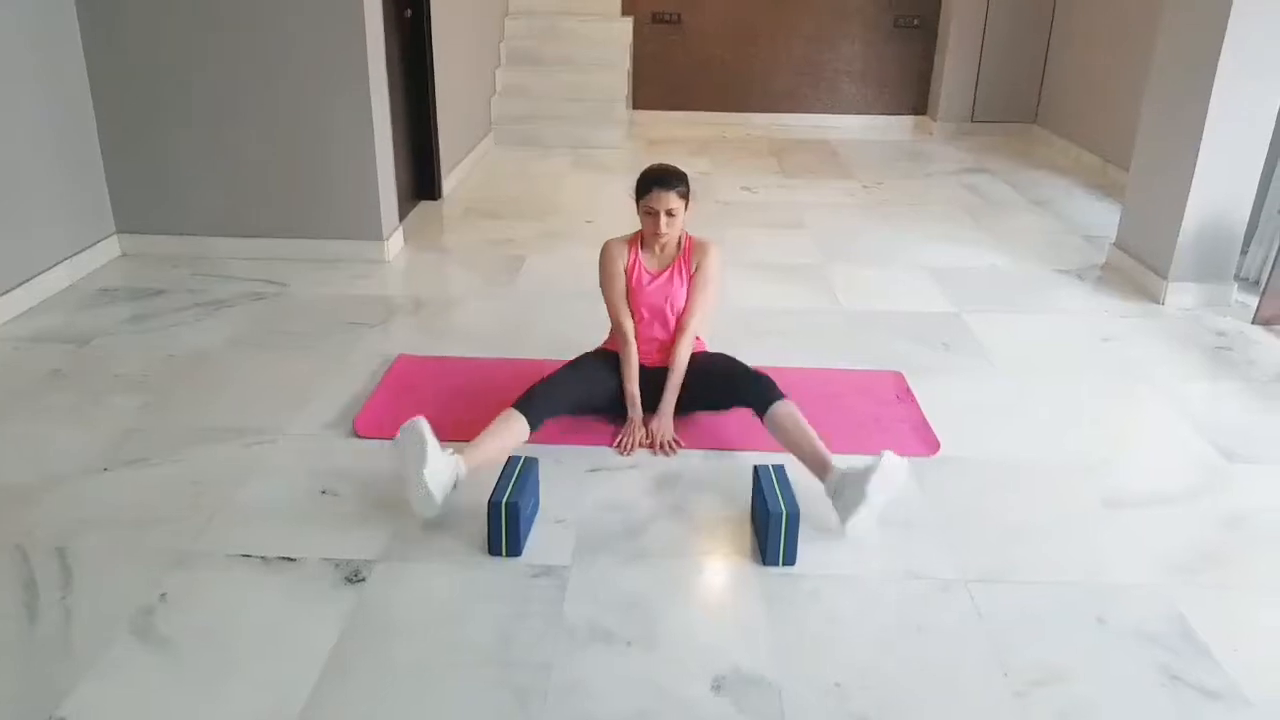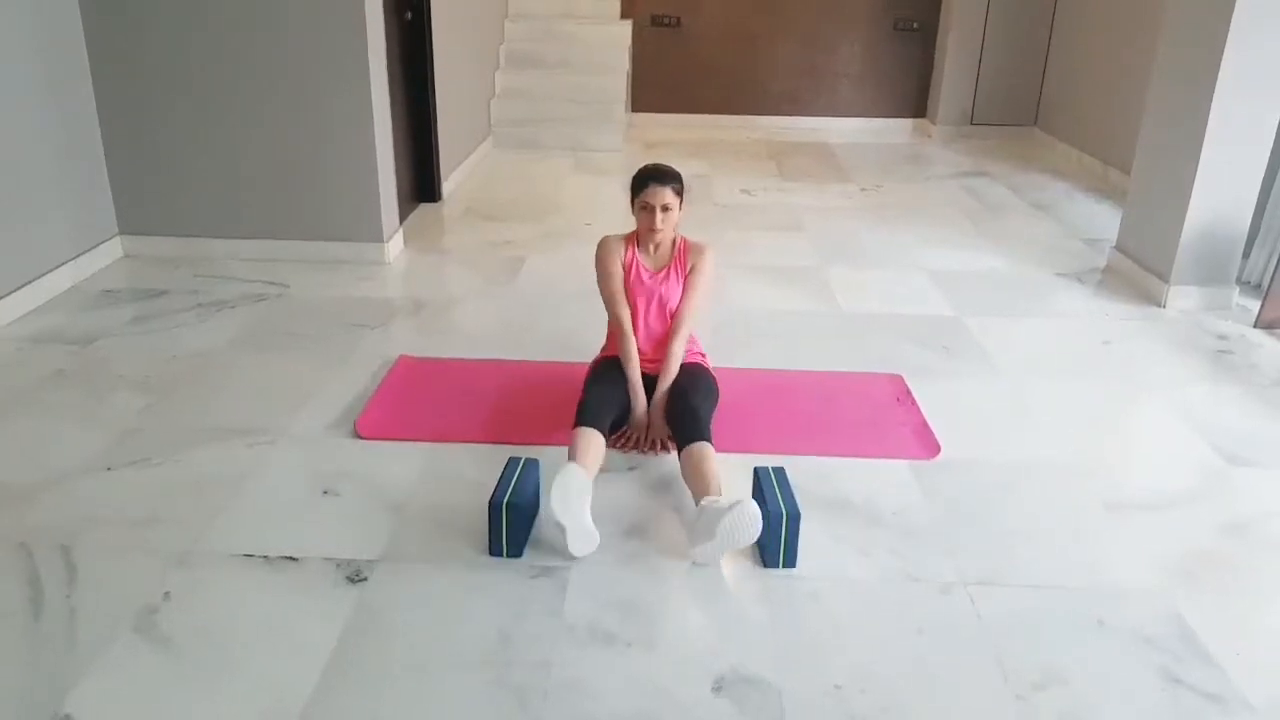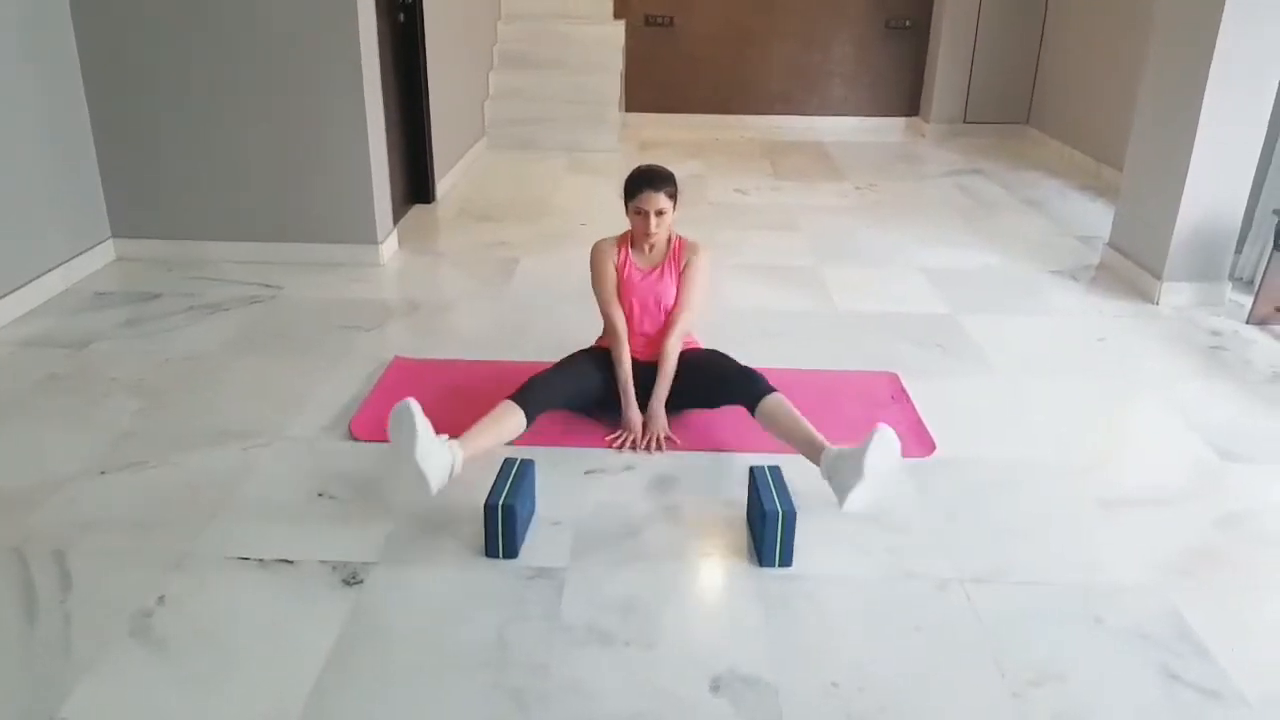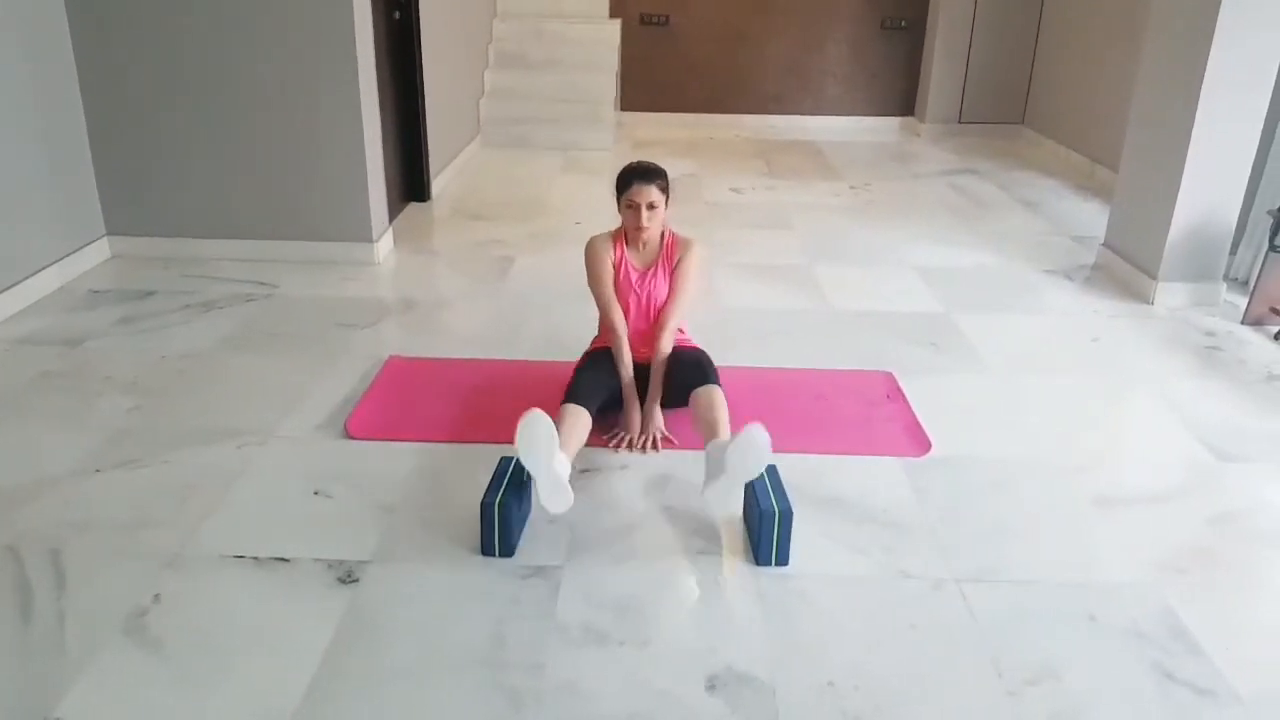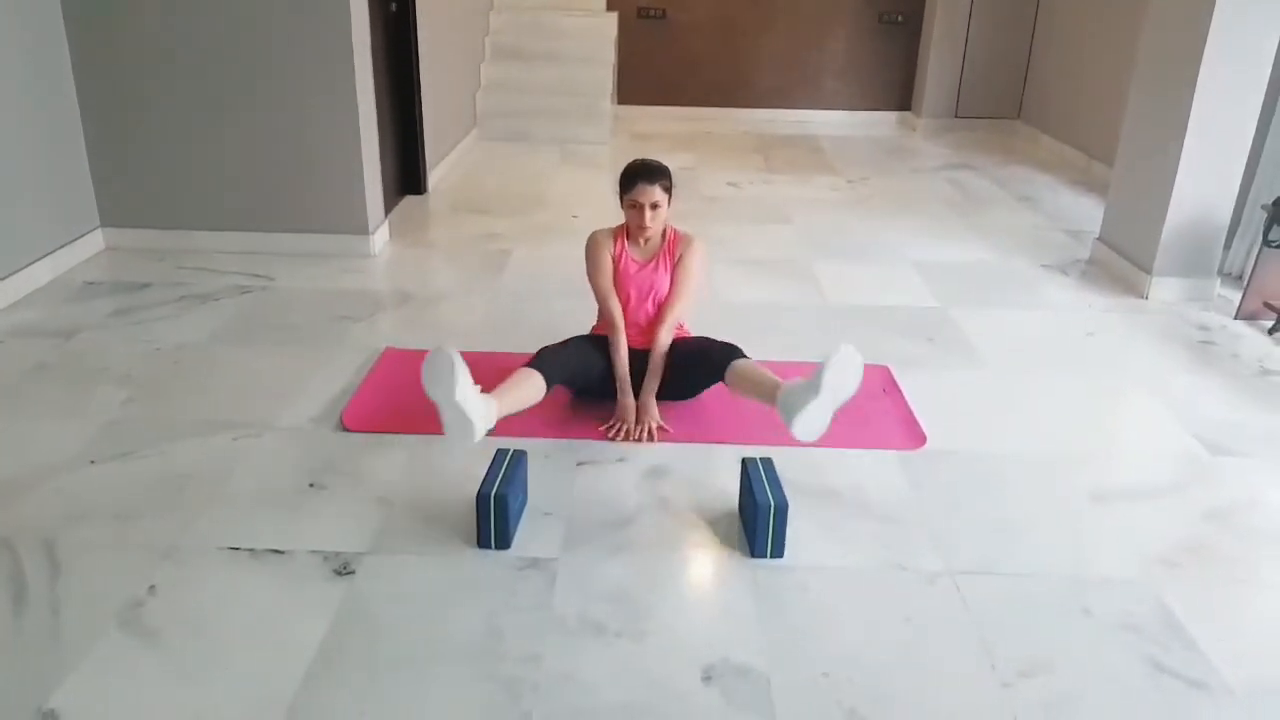
dt=1s
person 1, frame 1
left shoulder: (704, 255)
right shoulder: (616, 252)
left elbow: (687, 331)
right elbow: (624, 330)
left wrist: (666, 411)
right wrist: (634, 410)
left hip: (681, 365)
right hip: (625, 363)
left knee: (754, 384)
right knee: (545, 394)
left ankle: (837, 481)
right ankle: (449, 470)
person 1, frame 2
left shoulder: (698, 256)
right shoulder: (613, 249)
left elbow: (681, 330)
right elbow: (622, 324)
left wrist: (658, 404)
right wrist: (639, 402)
left hip: (681, 365)
right hip: (625, 364)
left knee: (691, 416)
right knee: (593, 406)
left ankle: (710, 513)
right ankle: (577, 502)
person 1, frame 3
left shoulder: (693, 255)
right shoulder: (606, 253)
left elbow: (677, 331)
right elbow: (616, 329)
left wrist: (658, 405)
right wrist: (629, 406)
left hip: (675, 364)
right hip: (617, 363)
left knee: (747, 382)
right knee: (541, 388)
left ankle: (835, 463)
right ankle: (446, 457)
person 1, frame 4
left shoulder: (685, 251)
right shoulder: (600, 248)
left elbow: (667, 327)
right elbow: (617, 322)
left wrist: (654, 403)
right wrist: (630, 401)
left hip: (668, 355)
right hip: (616, 353)
left knee: (699, 368)
right knee: (585, 386)
left ankle: (721, 455)
right ankle: (556, 468)
person 1, frame 5
left shoulder: (688, 248)
right shoulder: (601, 244)
left elbow: (668, 322)
right elbow: (614, 318)
left wrist: (649, 397)
right wrist: (624, 395)
left hip: (669, 356)
right hip: (612, 355)
left knee: (722, 354)
right knee: (550, 358)
left ankle: (795, 401)
right ankle: (478, 411)
